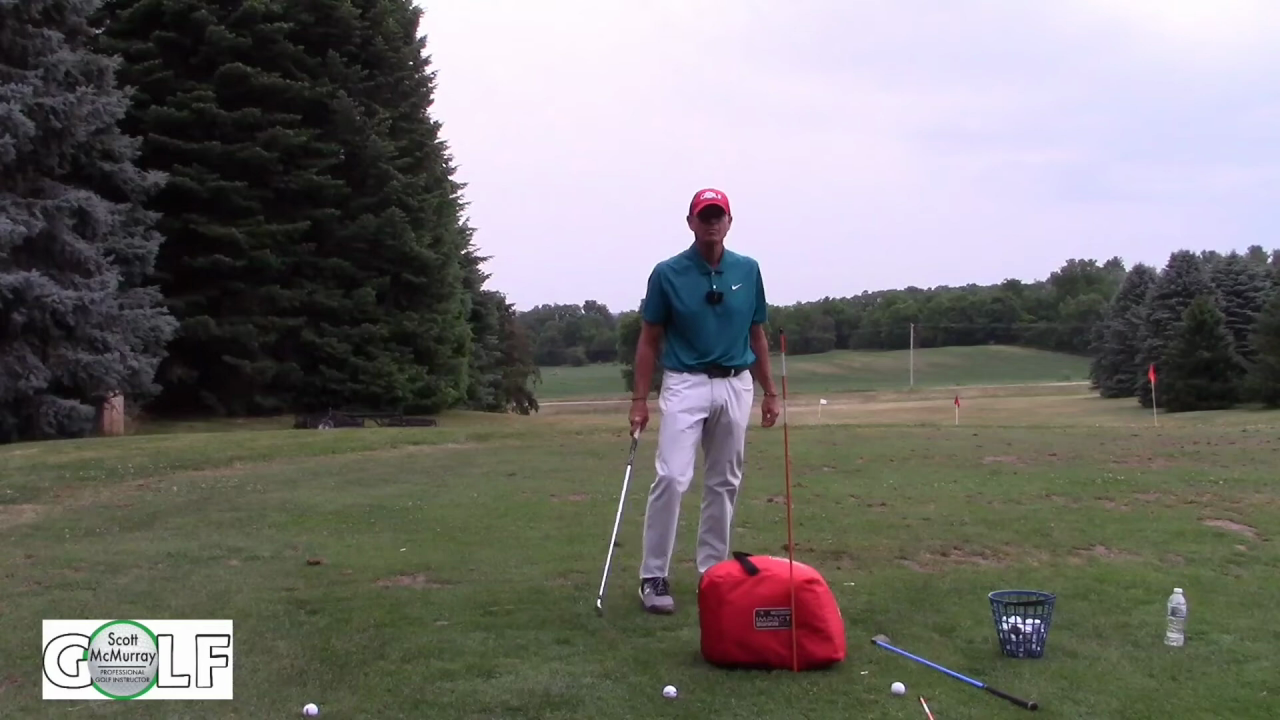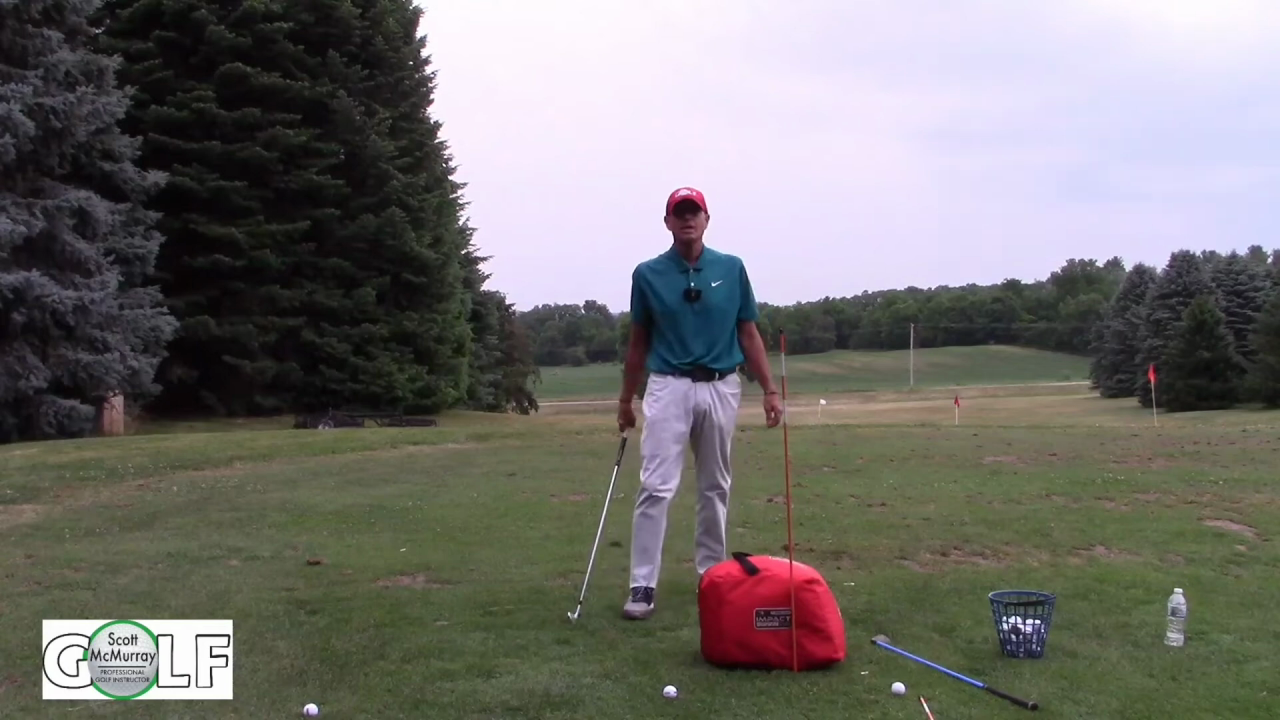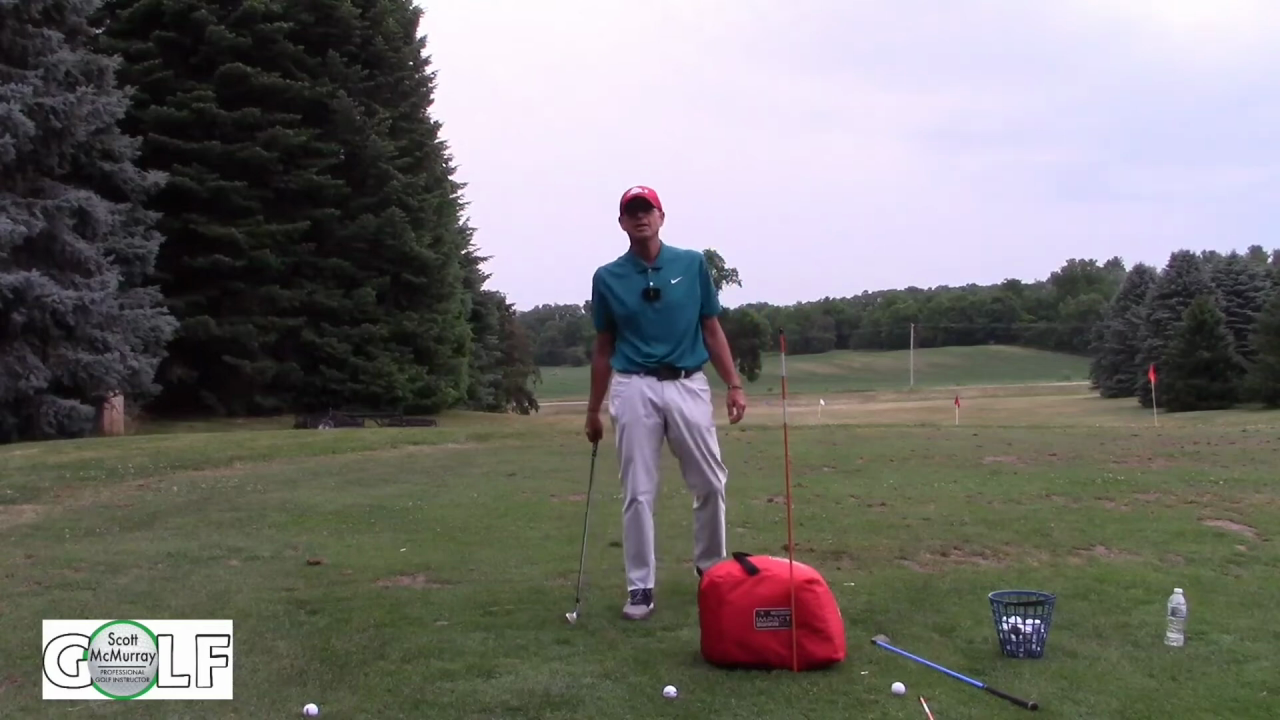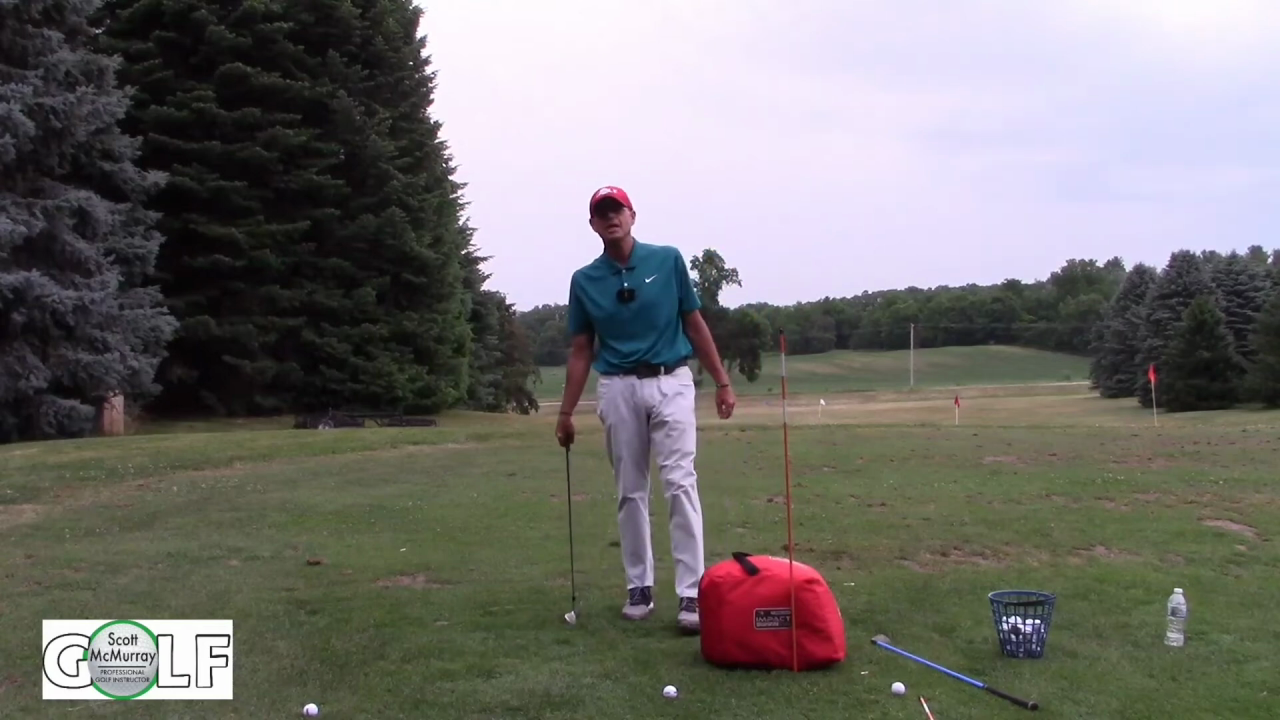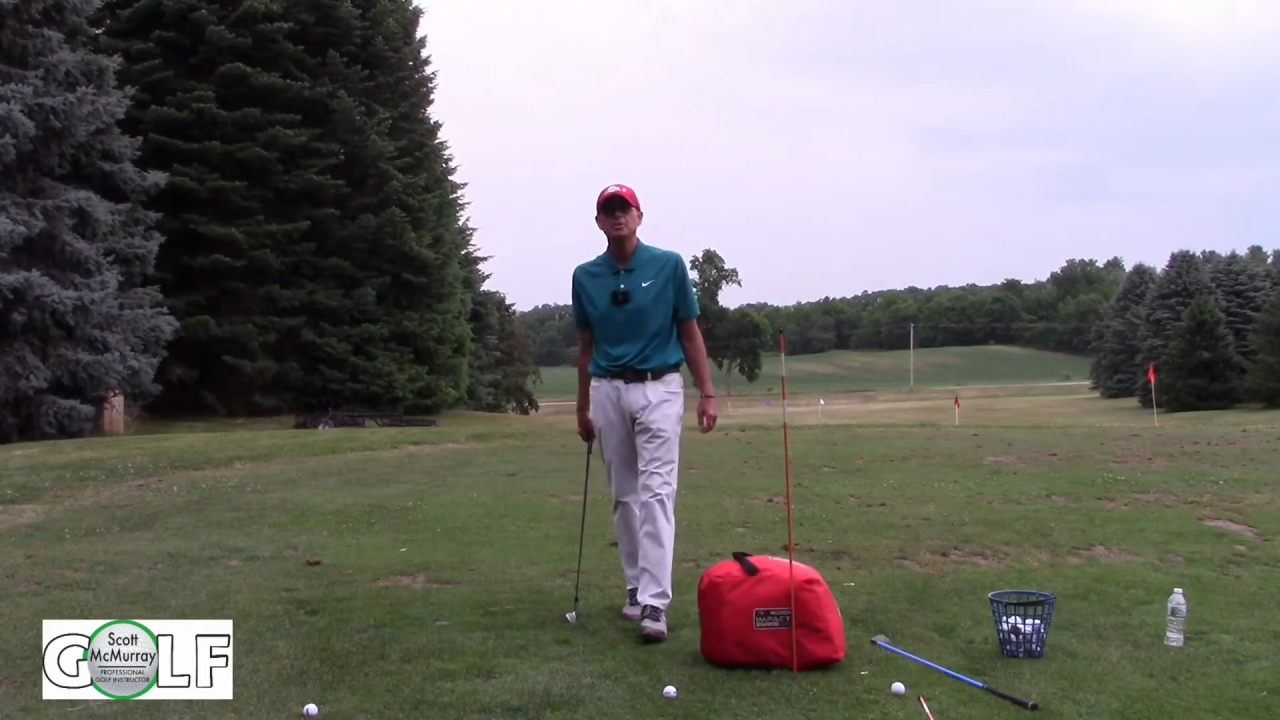
dt=0.4s
person 1, frame 1
left shoulder: (748, 270)
right shoulder: (667, 273)
left elbow: (757, 336)
right elbow: (650, 340)
left wrist: (770, 392)
right wrist: (639, 400)
left hip: (735, 386)
right hip: (685, 384)
left knee: (724, 484)
right knee: (672, 478)
left ankle: (713, 572)
right ankle: (653, 576)
person 1, frame 2
left shoulder: (732, 268)
right shoulder: (648, 274)
left elbow: (749, 334)
right elbow: (639, 340)
left wrist: (769, 389)
right wrist: (625, 399)
left hip: (720, 388)
right hip: (668, 388)
left knee: (714, 487)
right knee: (655, 487)
left ankle: (712, 573)
right ankle: (642, 585)
person 1, frame 3
left shoulder: (693, 264)
right shoulder: (607, 277)
left elbow: (712, 329)
right elbow: (603, 346)
left wrist: (734, 385)
right wrist: (594, 409)
left hip: (688, 386)
right hip: (634, 389)
left knee: (709, 484)
right knee: (638, 493)
left ankle: (711, 567)
right ankle: (641, 586)
person 1, frame 4
left shoulder: (668, 260)
right shoulder: (584, 280)
left elbow: (695, 325)
right elbow: (581, 350)
left wrist: (722, 381)
right wrist: (566, 412)
left hip: (671, 383)
right hip: (618, 389)
left knee: (680, 485)
right knee: (631, 492)
left ankle: (691, 592)
right ankle: (639, 587)
person 1, frame 5
left shoulder: (669, 265)
right shoulder: (585, 276)
left elbow: (690, 333)
right elbow: (586, 345)
left wrist: (707, 393)
right wrist: (581, 408)
left hip: (659, 389)
right hip: (608, 392)
left knee: (657, 492)
right knee: (624, 495)
left ankle: (655, 603)
right ankle: (636, 586)
